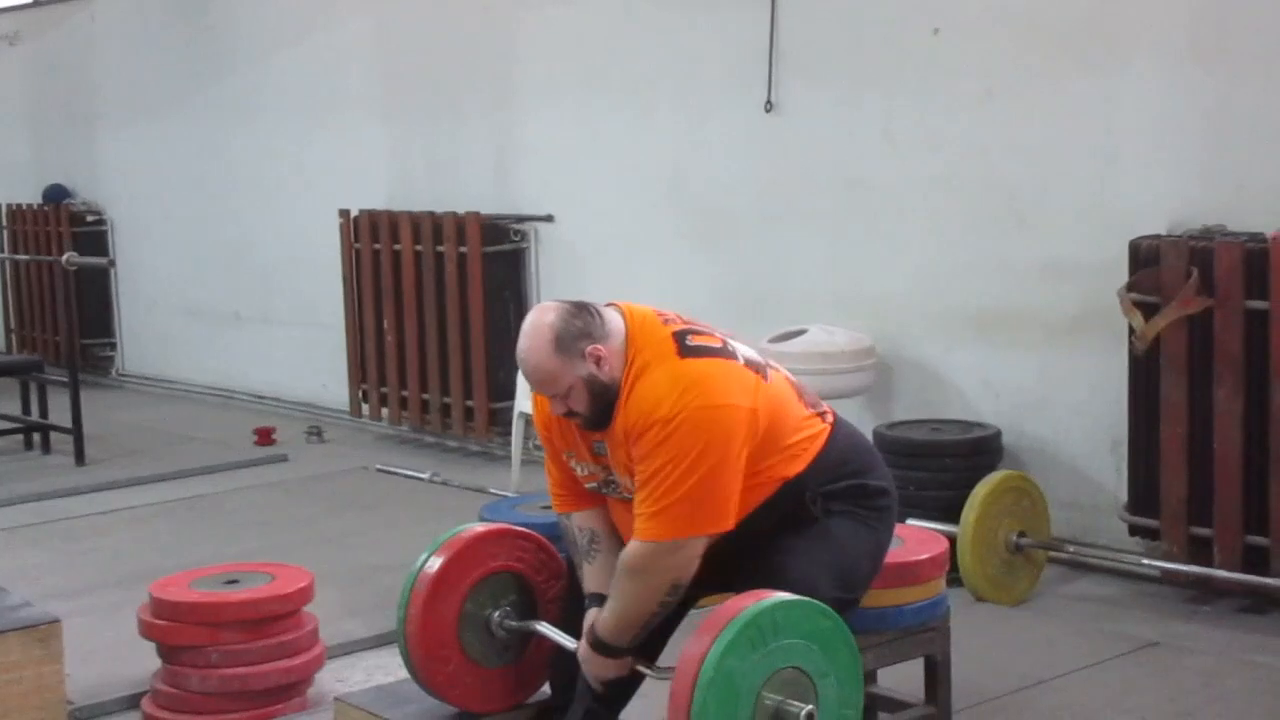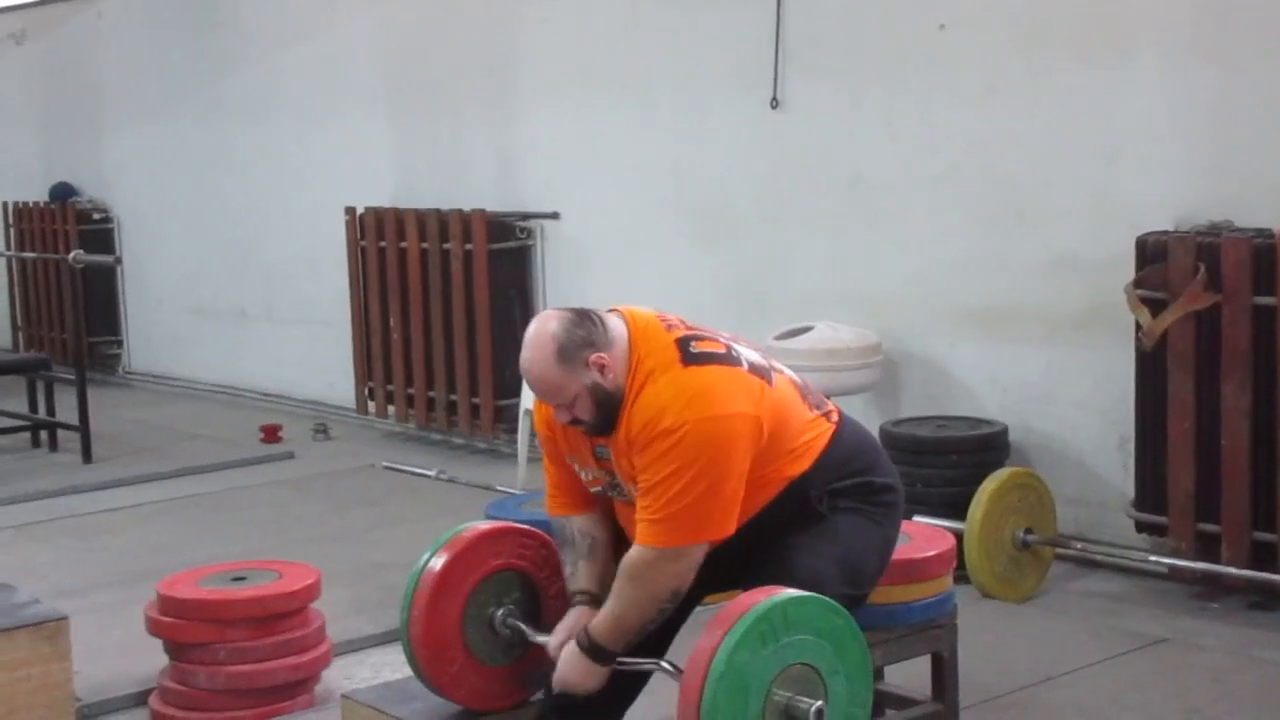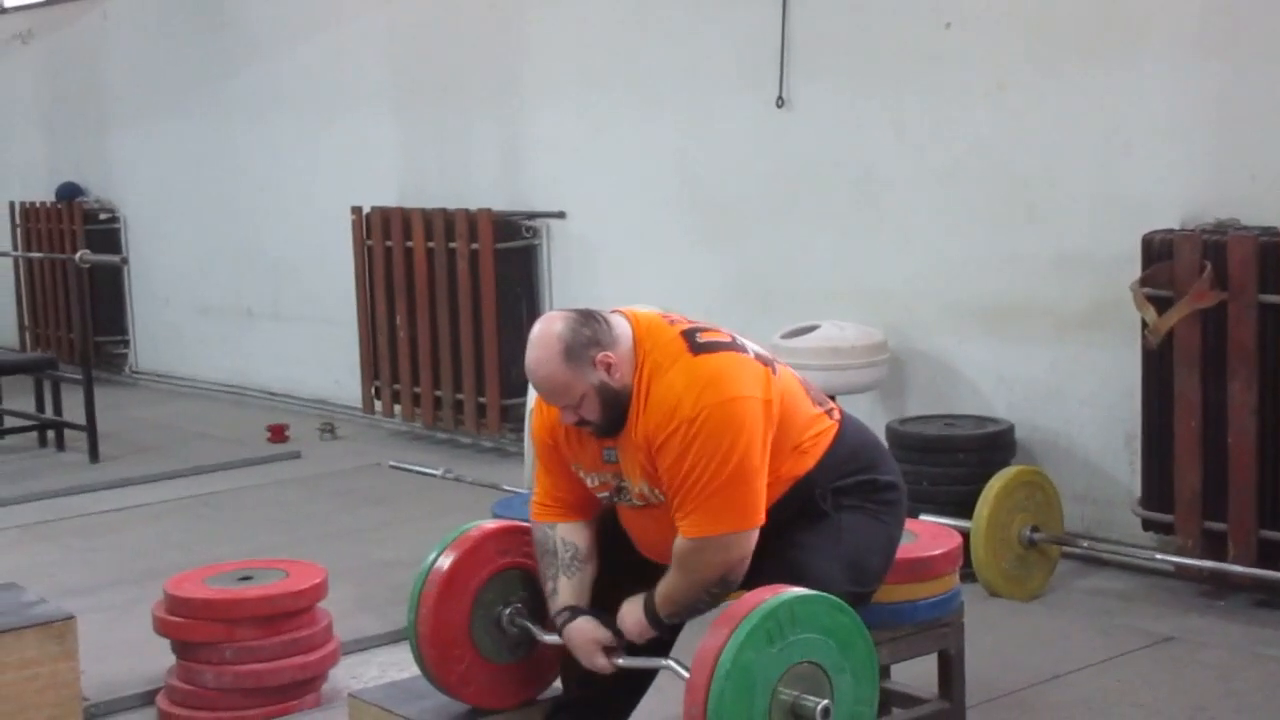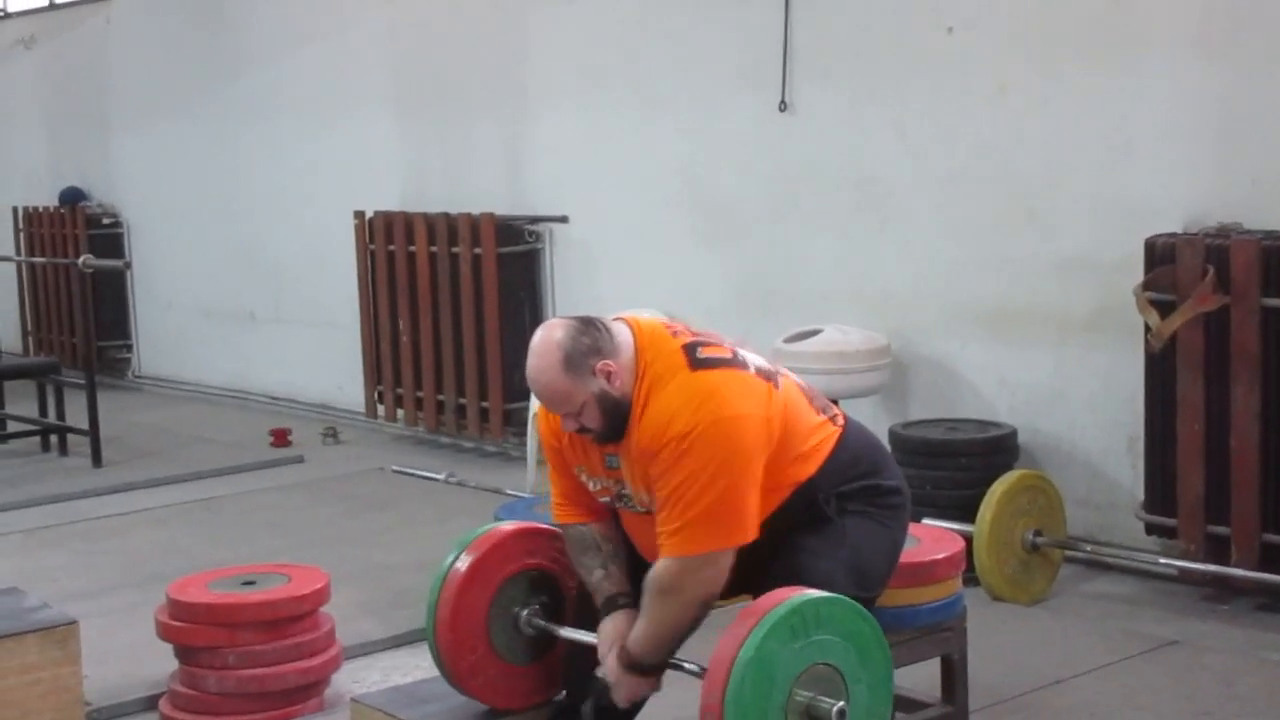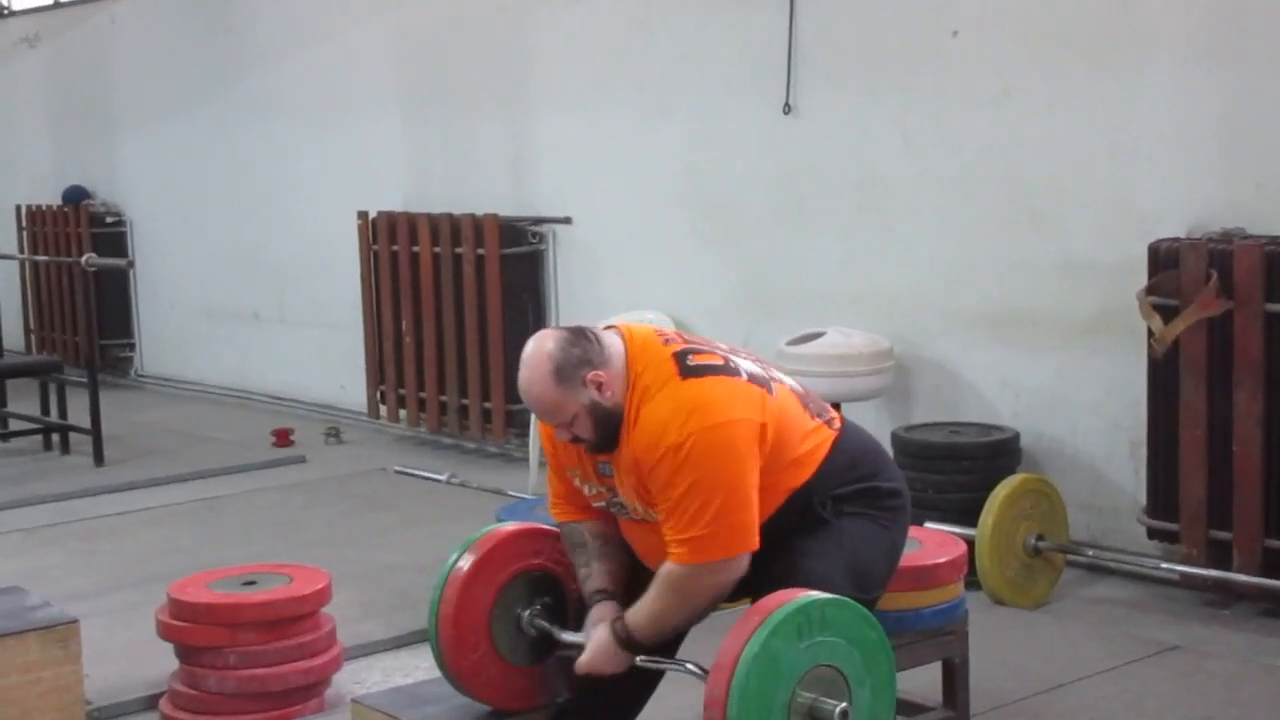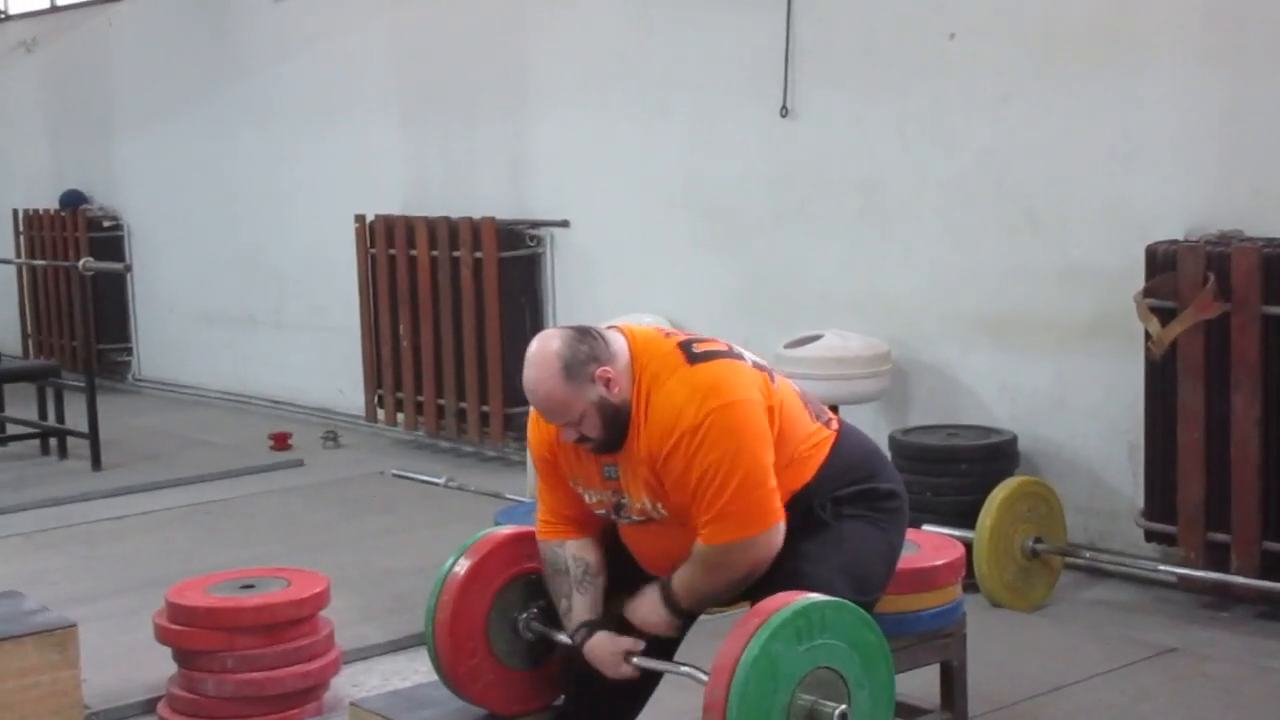
dt=0.5s
person 1, frame 1
left shoulder: (688, 391)
right shoulder: (562, 378)
left elbow: (666, 556)
right elbow: (582, 499)
left wrist: (610, 644)
right wrist: (598, 601)
right knee: (582, 623)
person 1, frame 2
left shoulder: (692, 398)
right shoulder: (567, 384)
left elbow: (668, 562)
right elbow: (576, 502)
left wrist: (592, 648)
right wrist: (582, 602)
right knee: (616, 605)
person 1, frame 3
left shoulder: (703, 389)
right shoulder: (568, 386)
left elbow: (722, 550)
right elbow: (561, 512)
left wrist: (654, 612)
right wrist: (569, 615)
right knee: (603, 616)
person 1, frame 4
left shoulder: (700, 404)
right shoulder: (572, 395)
left elbow: (692, 570)
right elbow: (583, 511)
left wrist: (639, 663)
right wrist: (615, 606)
right knee: (604, 611)
person 1, frame 5
left shoulder: (693, 408)
right shoulder: (568, 401)
left elbow: (705, 571)
right elbow: (582, 510)
left wrist: (625, 639)
right wrist: (603, 601)
right knee: (611, 623)
person 1, frame 6
left shoulder: (701, 397)
right shoulder: (561, 404)
left elbow: (748, 546)
right elbow: (565, 527)
left wrist: (672, 601)
right wrist: (587, 630)
